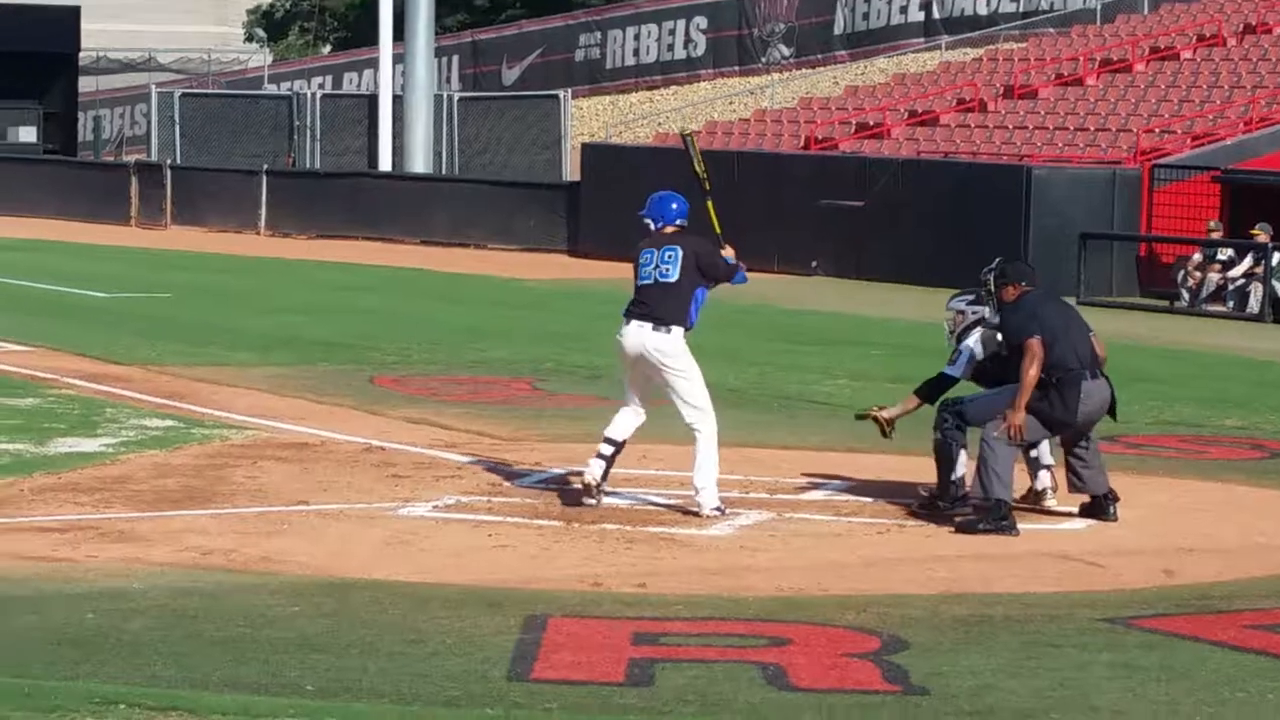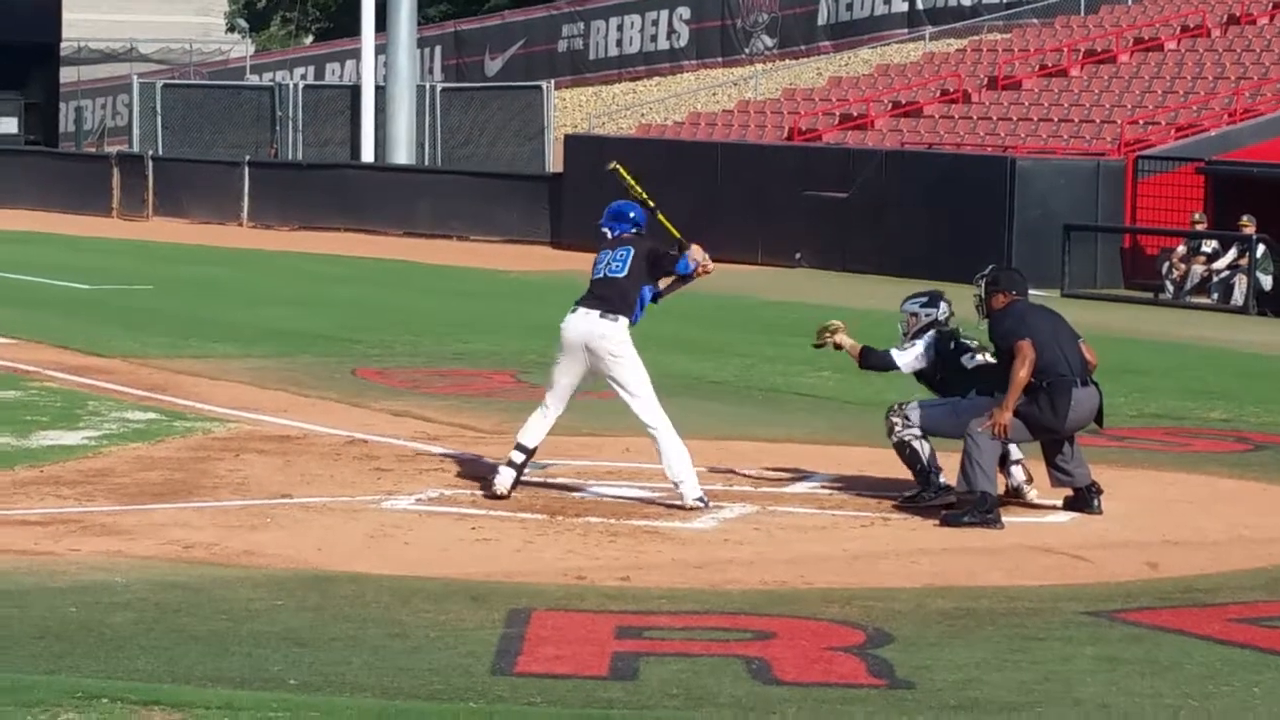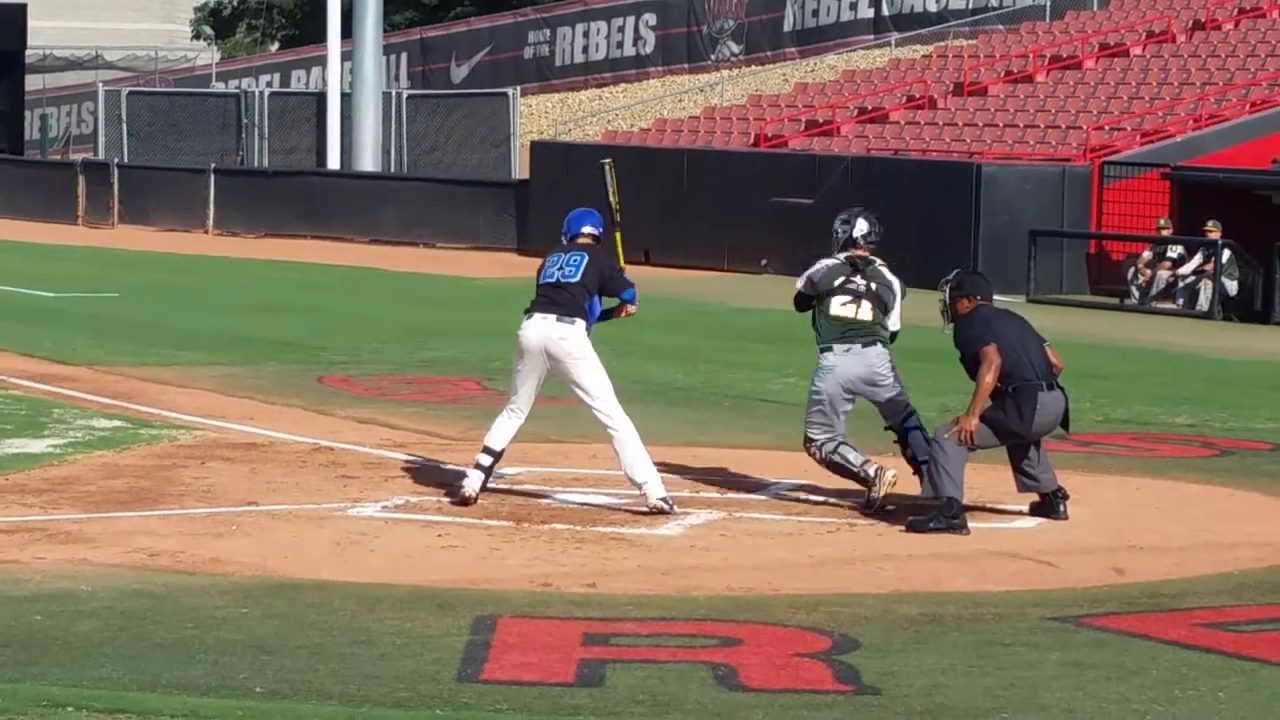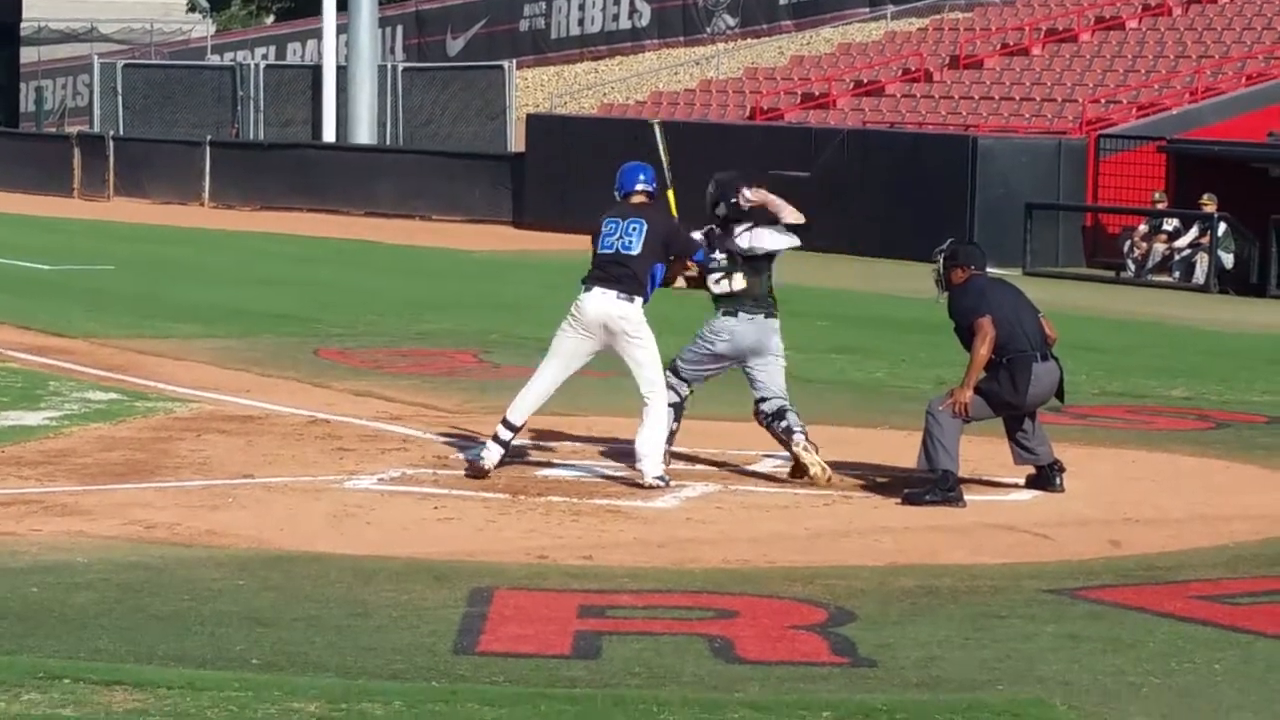
dt=0.4s
person 1, frame 1
left shoulder: (644, 249)
right shoulder: (697, 246)
right elbow: (738, 276)
left wrist: (709, 270)
right wrist: (728, 259)
left hip: (631, 334)
right hip: (666, 340)
left knee: (634, 408)
right knee: (703, 420)
left ankle: (597, 469)
right ankle: (708, 500)
person 1, frame 2
left shoulder: (605, 251)
right shoulder: (647, 248)
right elbow: (680, 264)
left wrist: (692, 274)
right wrist: (695, 258)
left hip: (575, 323)
right hip: (609, 329)
left knee: (551, 405)
right knee: (651, 412)
left ankle: (504, 478)
right ankle: (690, 492)
person 1, frame 3
left shoulder: (550, 258)
right shoulder: (600, 256)
right elbow: (628, 295)
left wrist: (612, 313)
right wrist: (624, 304)
left hip: (532, 329)
right hip: (567, 335)
left knee: (516, 409)
right knee: (612, 415)
left ankle: (473, 481)
right ankle: (654, 492)
person 1, frame 4
left shoulder: (607, 219)
right shoulder: (660, 219)
right elbow: (699, 255)
left wrist: (659, 269)
right wrist: (672, 257)
left hip: (588, 302)
right hip: (626, 310)
left knee: (544, 379)
right knee: (654, 391)
left ankle: (491, 452)
right ankle: (651, 468)
person 2, frame 1
left shoulder: (1017, 309)
right shoulder: (1060, 305)
left elbow: (1035, 354)
right elbow: (1100, 353)
left wrist: (1018, 409)
left hip: (1071, 395)
right hip: (1101, 391)
left knee: (998, 435)
right knee: (1077, 436)
left ankle: (999, 514)
right ankle: (1103, 500)
person 2, frame 2
left shoulder: (1004, 317)
right shoulder: (1048, 314)
left elbow: (1026, 356)
right elbow: (1090, 360)
left wrist: (1006, 408)
left hip: (1060, 403)
right hip: (1090, 400)
left knee: (980, 431)
right knee: (1054, 429)
left ankle: (984, 507)
right ankle: (1087, 493)
person 2, frame 3
left shoulder: (969, 322)
right shoulder: (1013, 319)
left elbow: (992, 361)
right elbow: (1056, 363)
left wrist: (972, 415)
left hip: (1026, 408)
right hip: (1055, 404)
left knee: (948, 437)
right knee: (1020, 435)
left ankle: (950, 513)
right ankle: (1053, 499)
person 2, frame 4
left shoulder: (963, 292)
right shoulder: (1006, 288)
left elbow: (986, 333)
right elbow: (1050, 334)
left wrist: (966, 387)
left hip: (1021, 377)
right hip: (1049, 375)
left knee: (942, 409)
right knee: (1016, 406)
left ankle: (946, 485)
right ankle: (1049, 471)
person 3, frame 1
left shoulder: (974, 341)
right shoulder: (1001, 336)
left elbow: (939, 386)
left wrist: (894, 412)
left ankle: (953, 495)
right ankle: (1043, 487)
person 3, frame 2
left shoulder: (929, 342)
right shoulder: (960, 341)
left elbow: (881, 361)
left wrist: (843, 341)
left hip: (977, 408)
left knee: (899, 417)
left ankle: (934, 488)
right ankle: (1020, 482)
person 3, frame 3
left shoulder: (825, 268)
right shoulder: (888, 278)
left elbow: (800, 303)
right elbow: (891, 331)
left hip: (834, 364)
right hip: (877, 359)
left knee: (820, 441)
right knee: (906, 420)
left ankle: (872, 475)
person 3, frame 4
left shoulder: (703, 239)
right shoulder: (751, 235)
right elbow: (798, 225)
right wrist: (766, 198)
left hip: (723, 328)
right hip: (763, 329)
left knee: (677, 379)
right knee: (772, 404)
right ankle: (801, 445)
